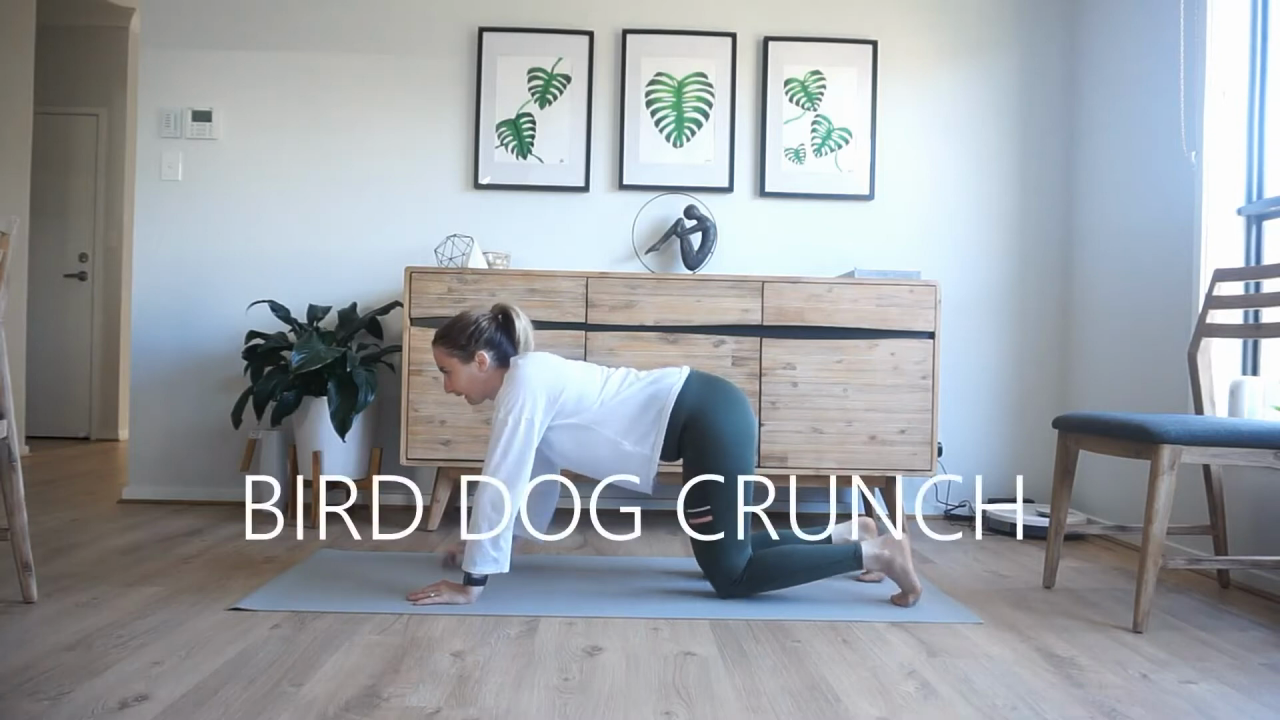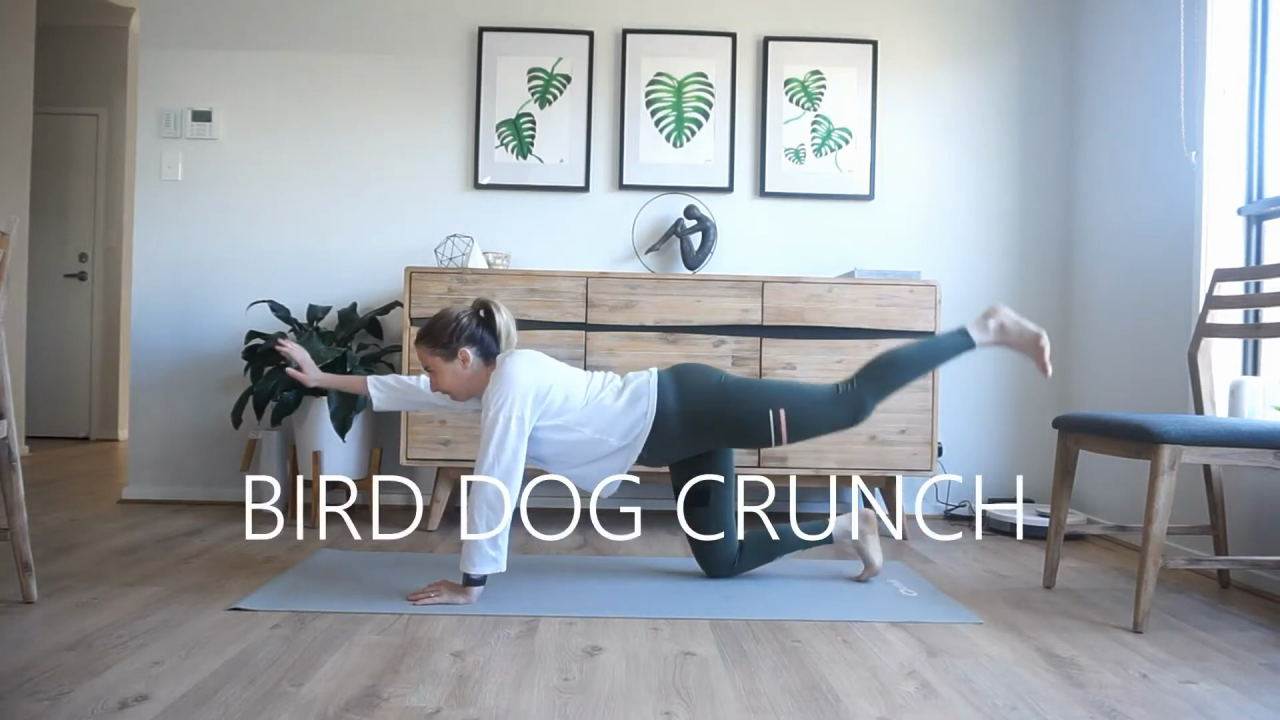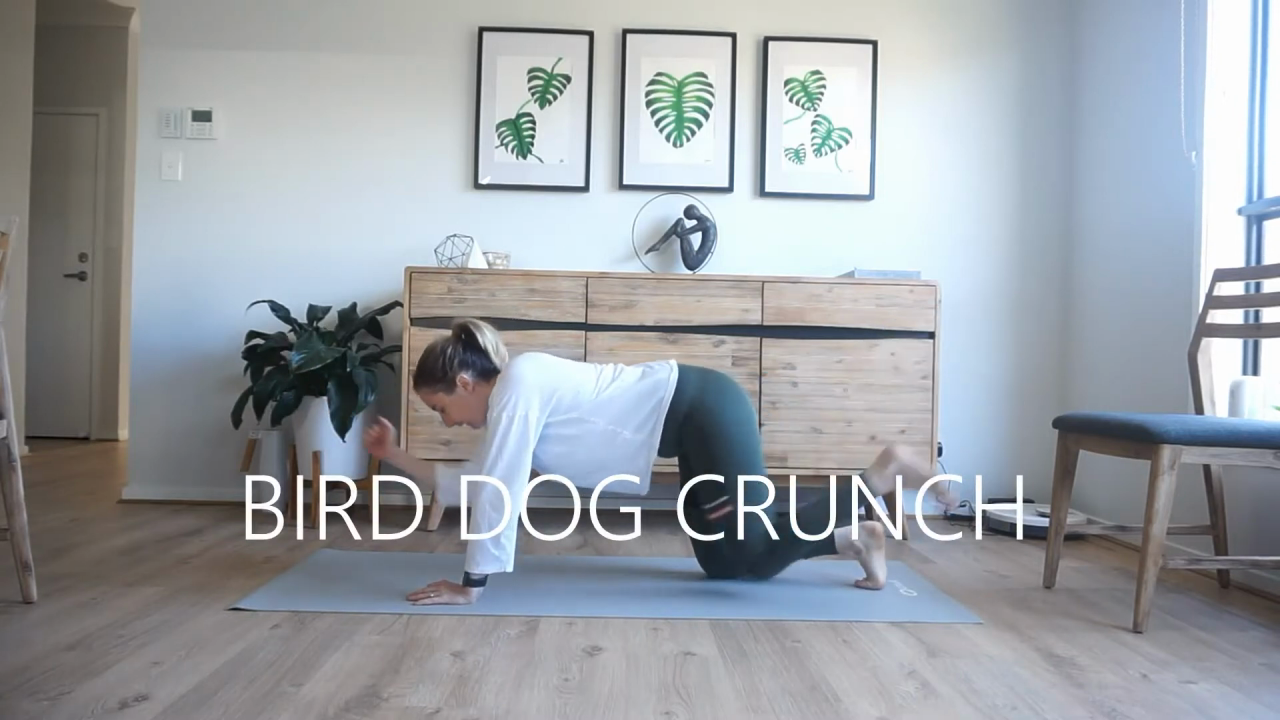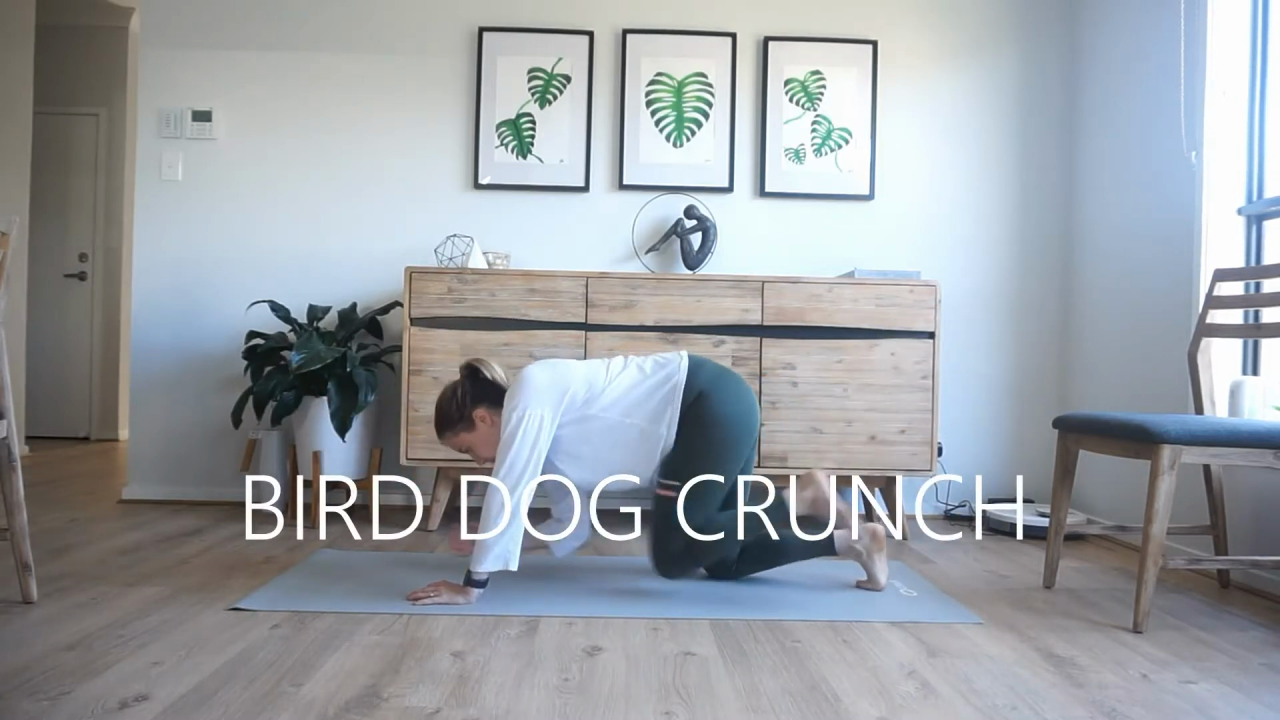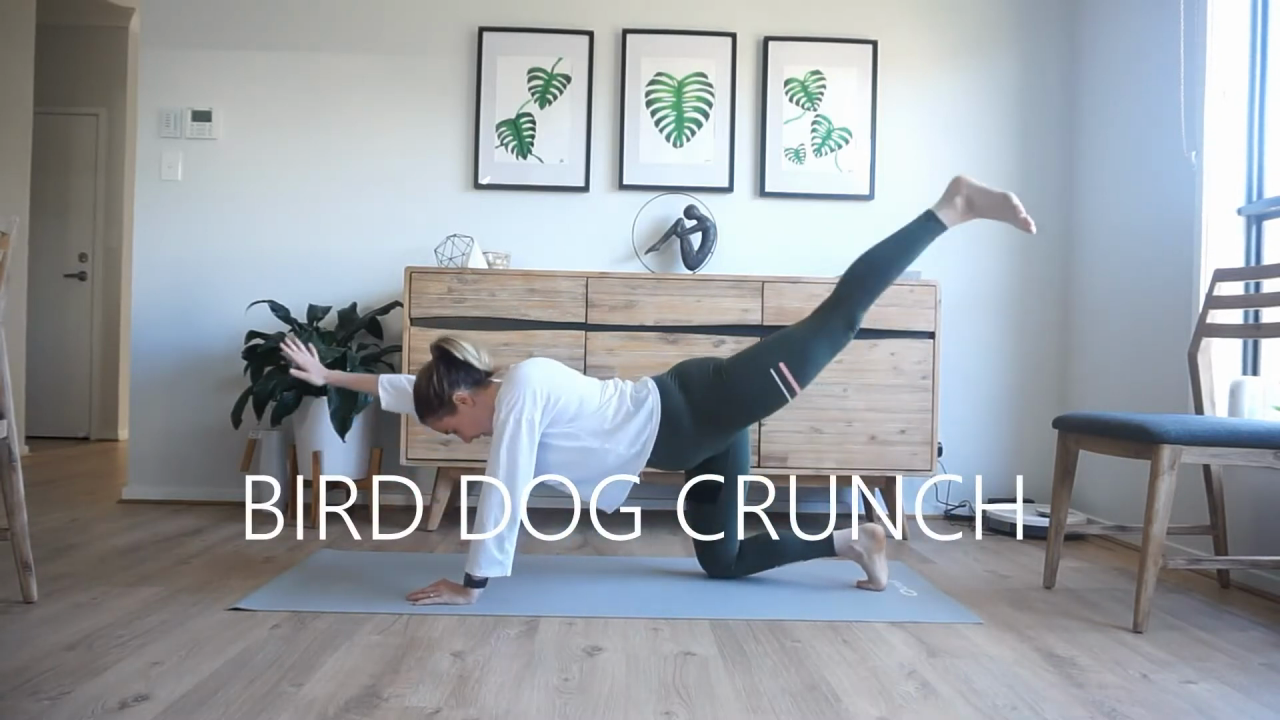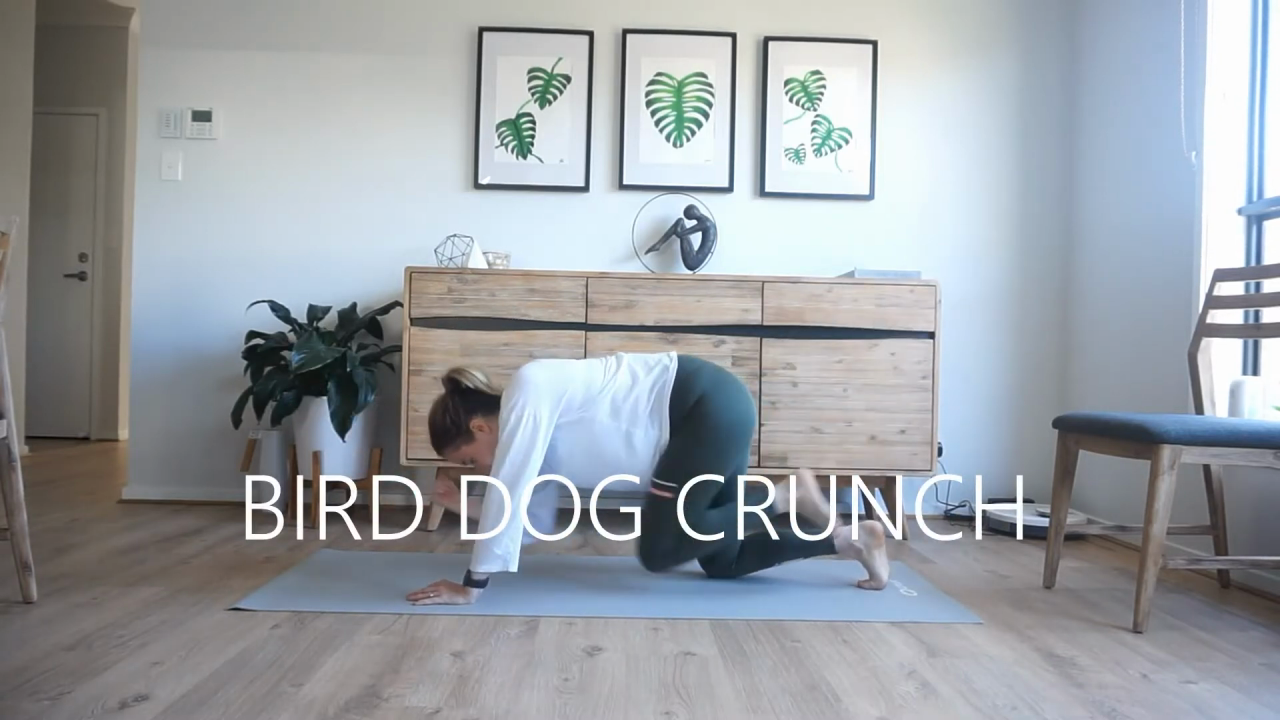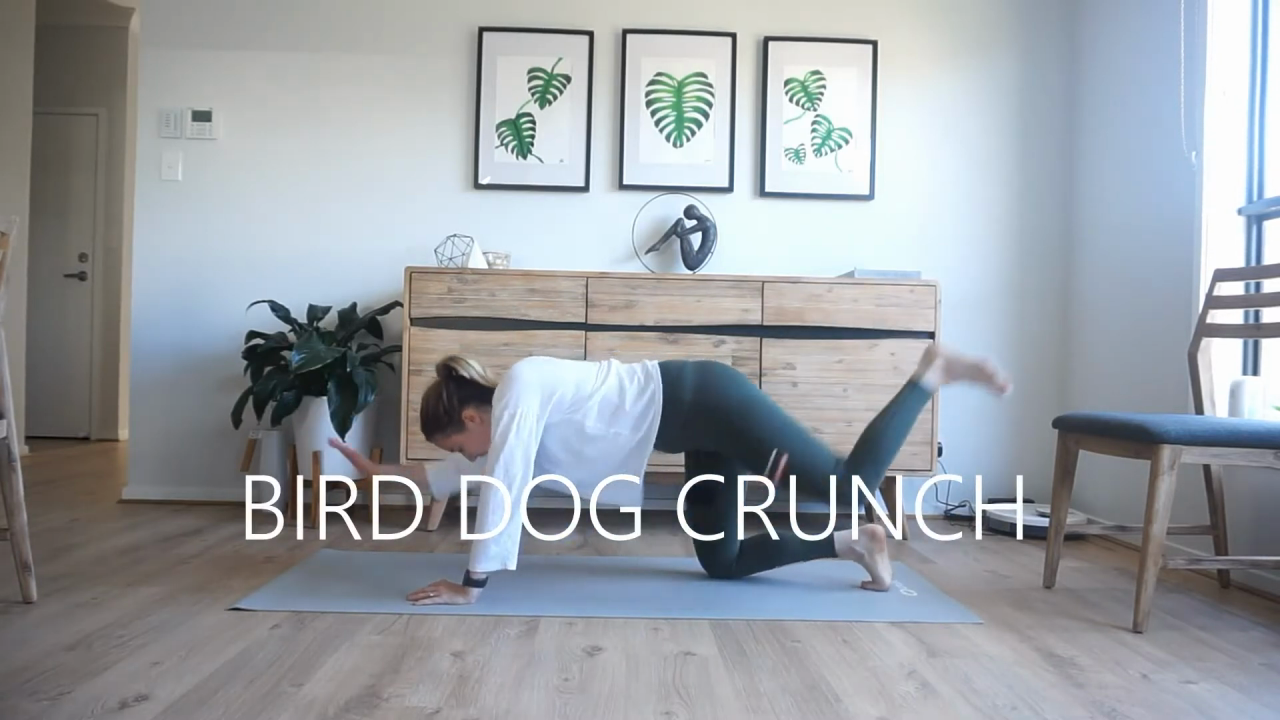
dt=0.7s
person 1, frame 1
left shoulder: (522, 384)
right shoulder: (531, 379)
left elbow: (499, 486)
right elbow: (535, 476)
left wrist: (470, 583)
right wrist: (477, 547)
left hip: (708, 416)
right hip: (702, 417)
left knee: (730, 575)
right knee: (720, 556)
left ankle: (873, 552)
right ankle: (846, 535)
person 1, frame 2
left shoulder: (510, 382)
right shoulder: (498, 376)
left elbow: (494, 490)
right elbow: (414, 391)
left wrist: (471, 582)
right wrist: (328, 379)
left hip: (690, 409)
right hip: (685, 429)
left knee: (847, 404)
right knee: (721, 560)
left ankle: (986, 327)
right ankle: (847, 528)
person 1, frame 3
left shoulder: (515, 385)
right shoulder: (510, 398)
left elbow: (497, 495)
right elbow: (478, 483)
left wrist: (471, 584)
right wrist: (401, 459)
left hip: (700, 406)
right hip: (689, 419)
left knee: (754, 561)
right knee: (721, 561)
left ankle: (881, 475)
right ankle: (854, 536)
person 1, frame 4
left shoulder: (529, 394)
right shoulder: (544, 431)
left elbow: (508, 496)
right elbow: (572, 526)
left wrist: (471, 583)
right wrist: (493, 539)
left hip: (712, 400)
right hip: (708, 406)
left knee: (674, 559)
right knee: (719, 560)
left ankle: (803, 499)
right ankle: (849, 535)
person 1, frame 5
left shoulder: (517, 394)
right shoulder: (512, 387)
left elbow: (504, 500)
right elbow: (412, 390)
left wrist: (470, 585)
right wrist: (328, 377)
left hip: (704, 407)
right hip: (702, 432)
right knee: (723, 562)
left ankle: (956, 204)
right ankle: (851, 542)
person 1, frame 6
left shoulder: (526, 393)
right shoulder: (540, 426)
left elbow: (506, 496)
right elbow: (535, 517)
left wrist: (470, 585)
right wrist: (478, 510)
left hip: (708, 401)
right hip: (712, 404)
left knee: (658, 553)
right knee: (721, 559)
left ankle: (782, 497)
right ankle: (851, 536)
person 1, frame 7
left shoulder: (515, 394)
right shoulder: (525, 410)
left elbow: (502, 495)
right elbow: (471, 478)
left wrist: (470, 585)
right wrist: (384, 470)
left hip: (702, 403)
right hip: (700, 411)
left knee: (844, 483)
right knee: (721, 560)
left ankle: (931, 372)
right ankle: (855, 541)
